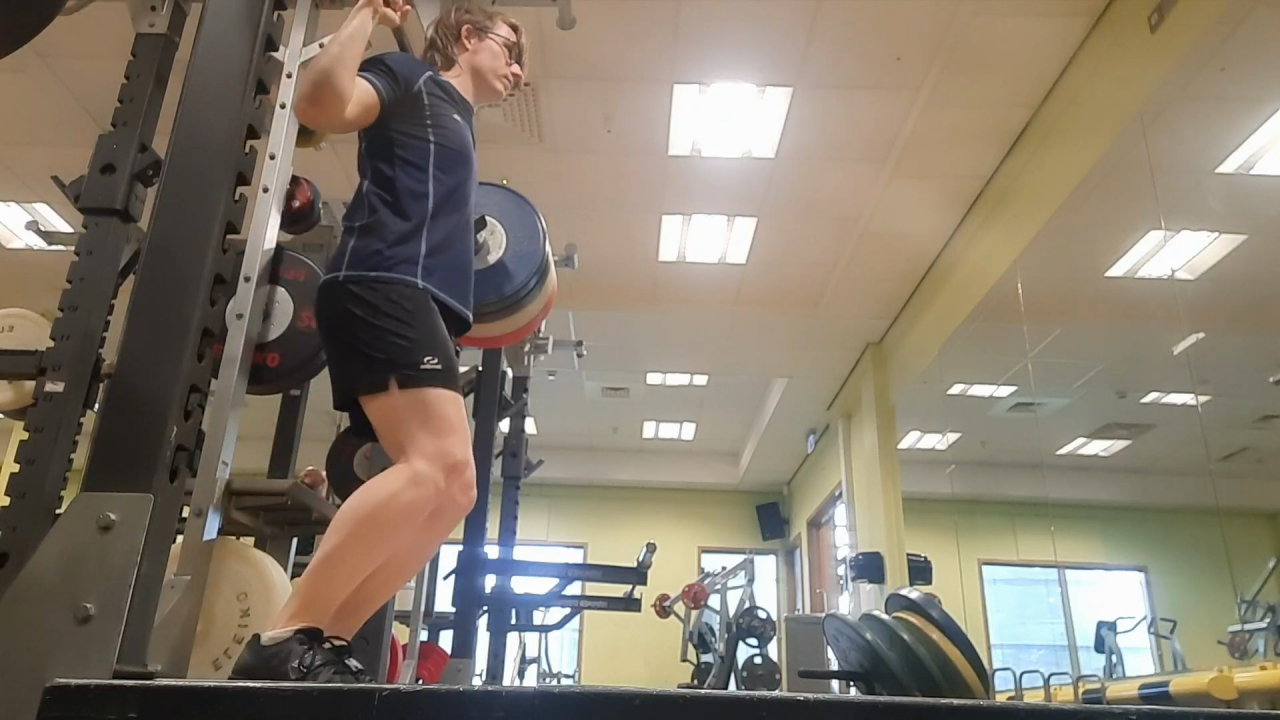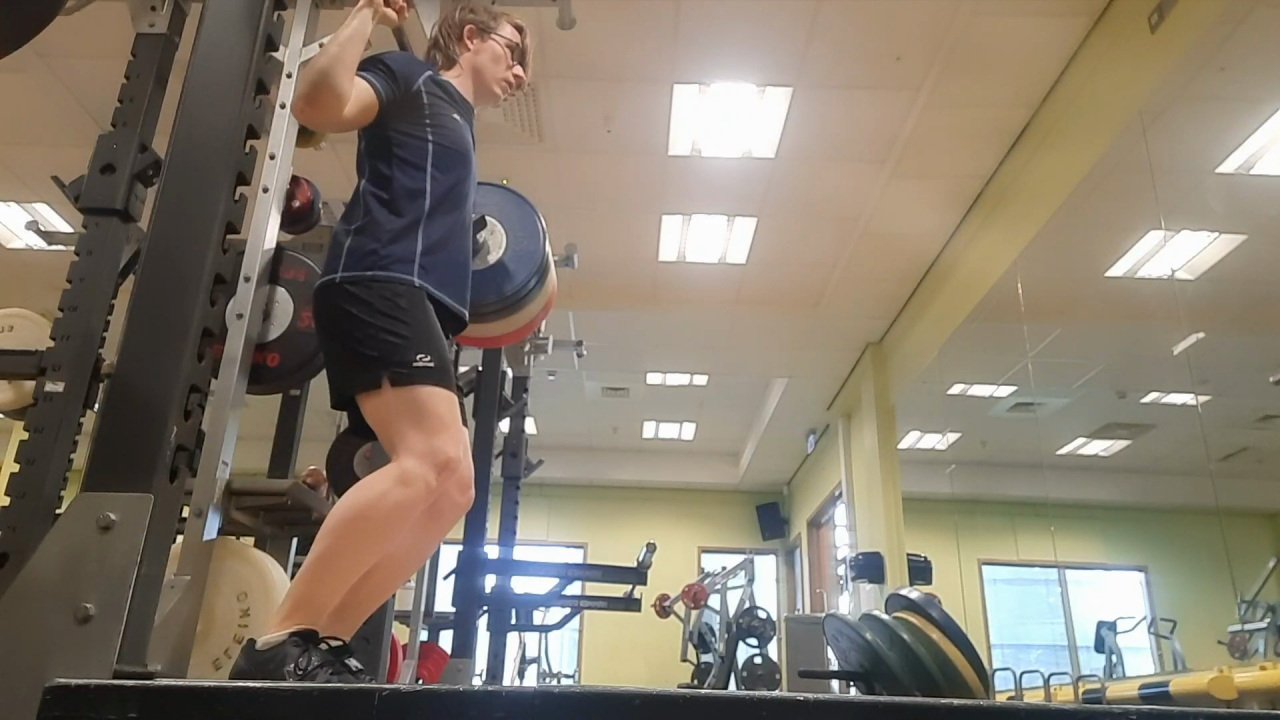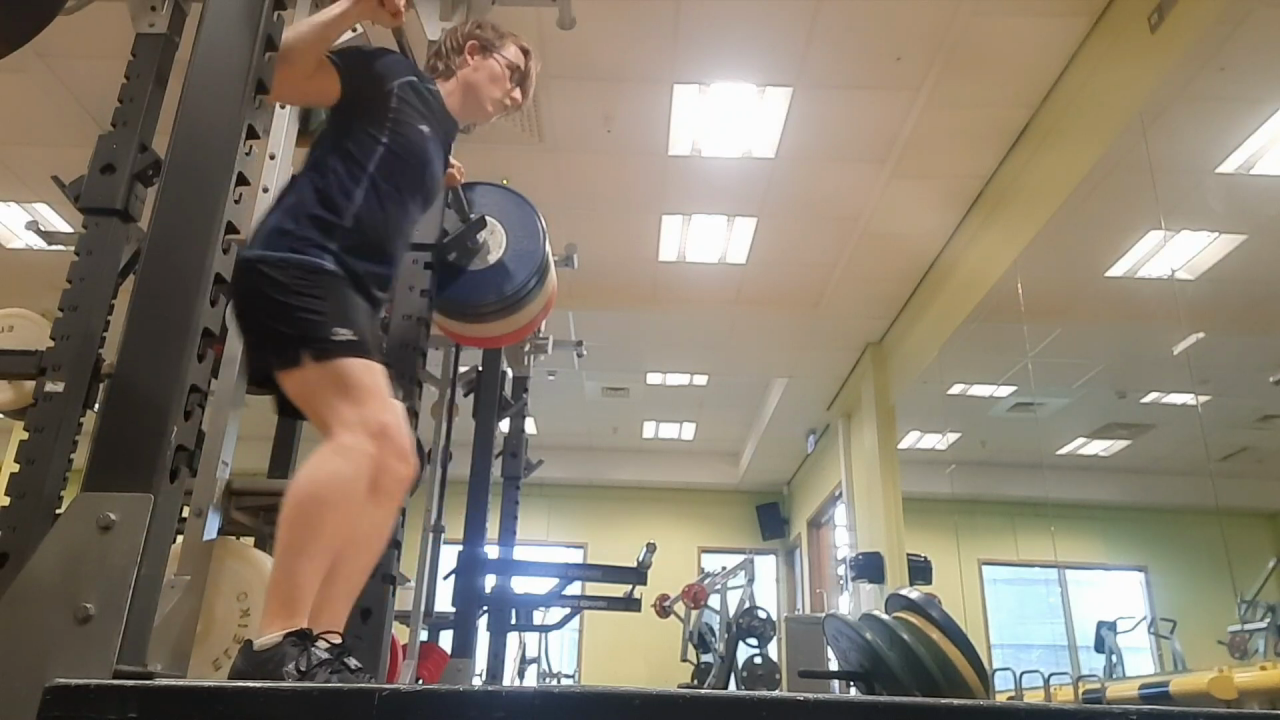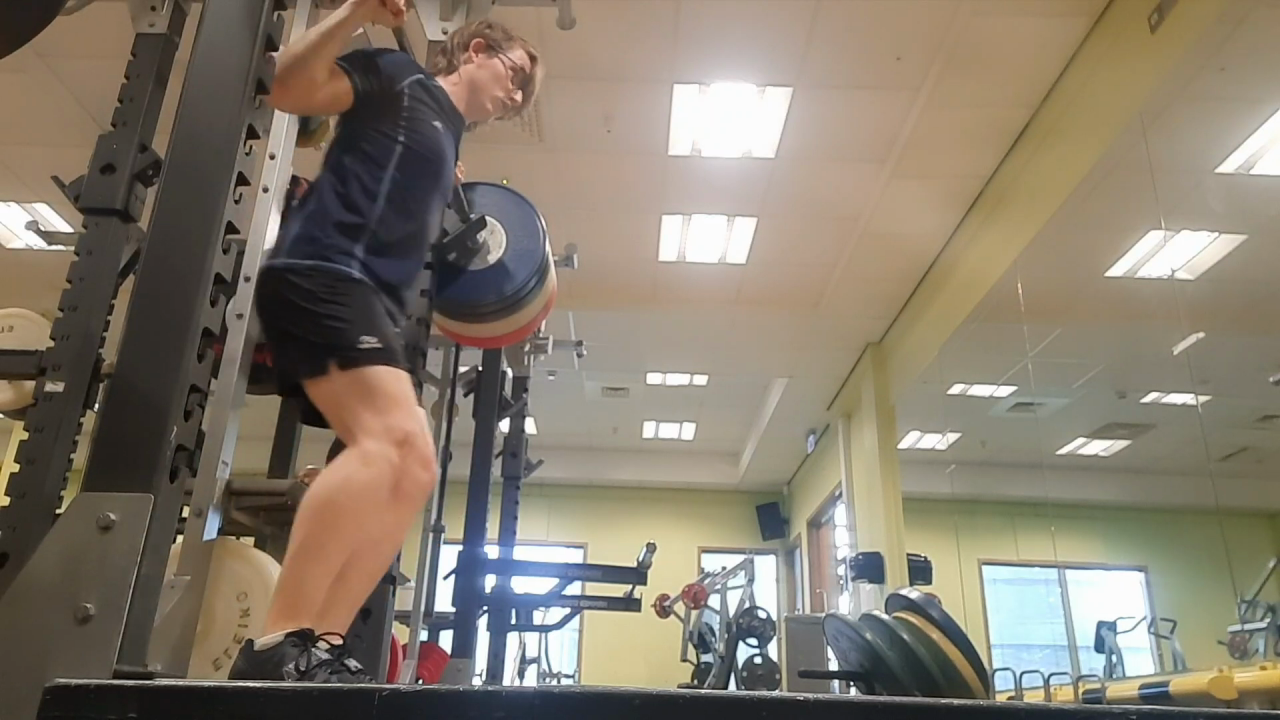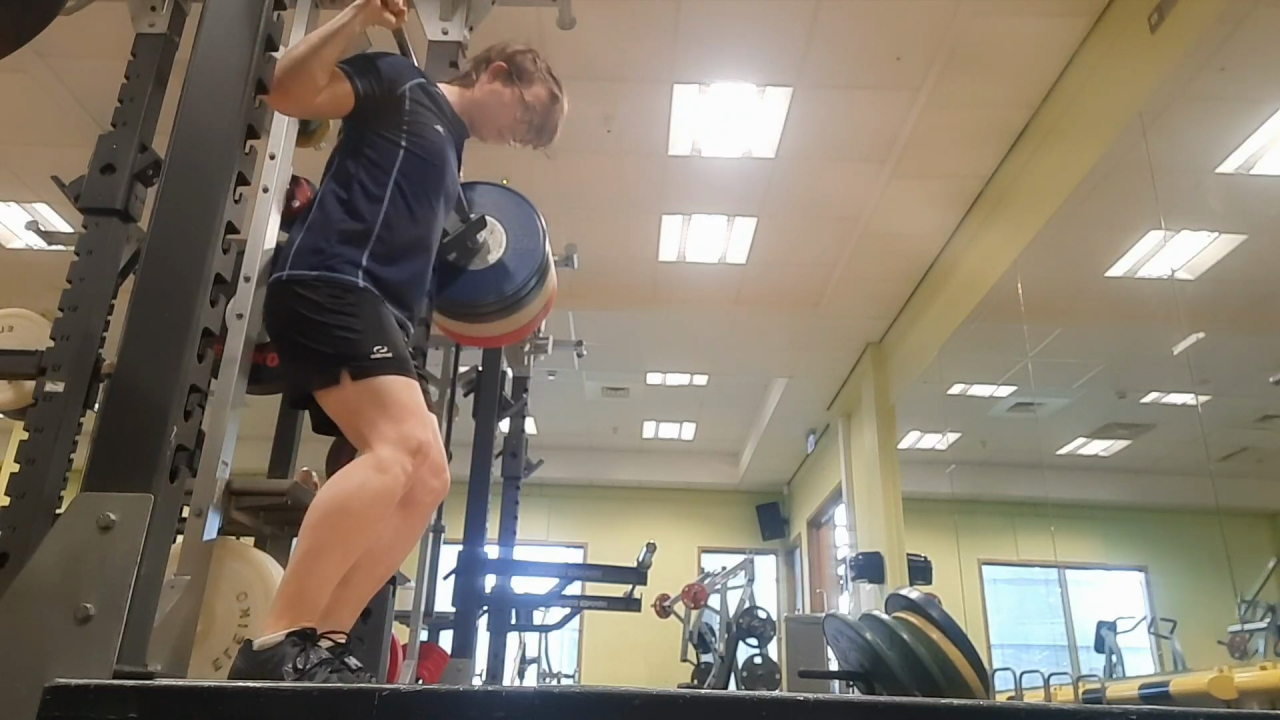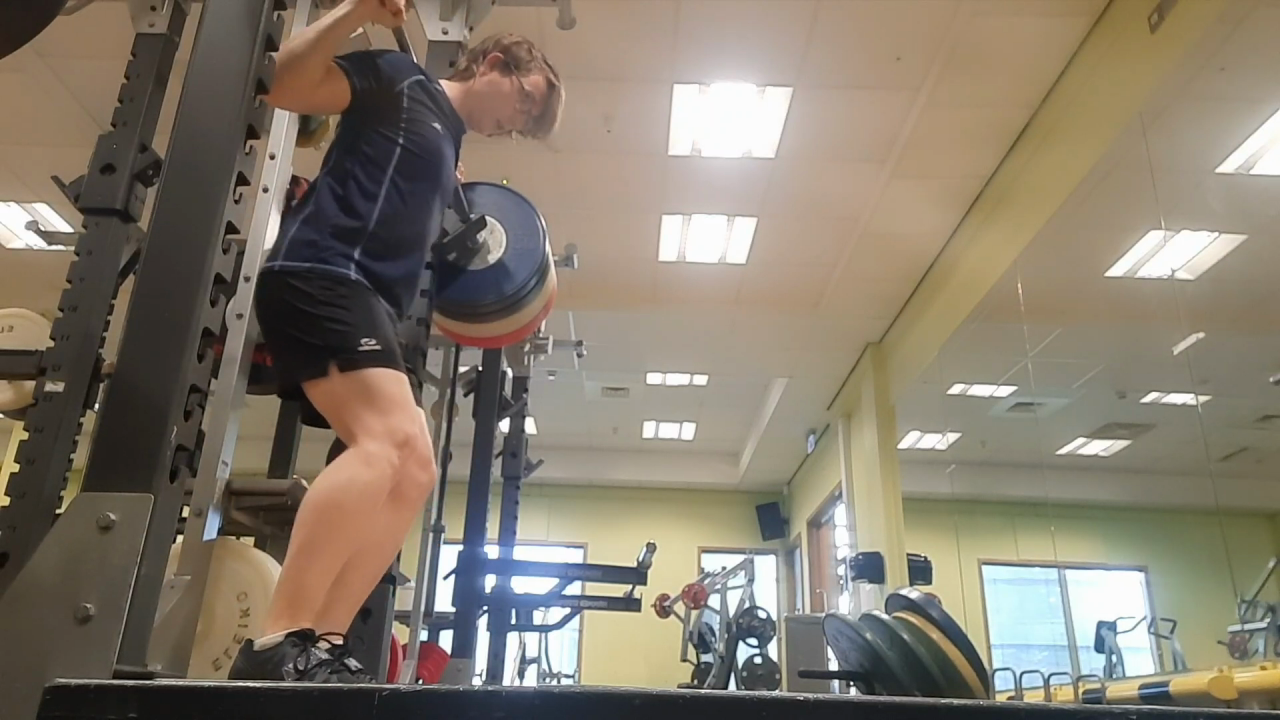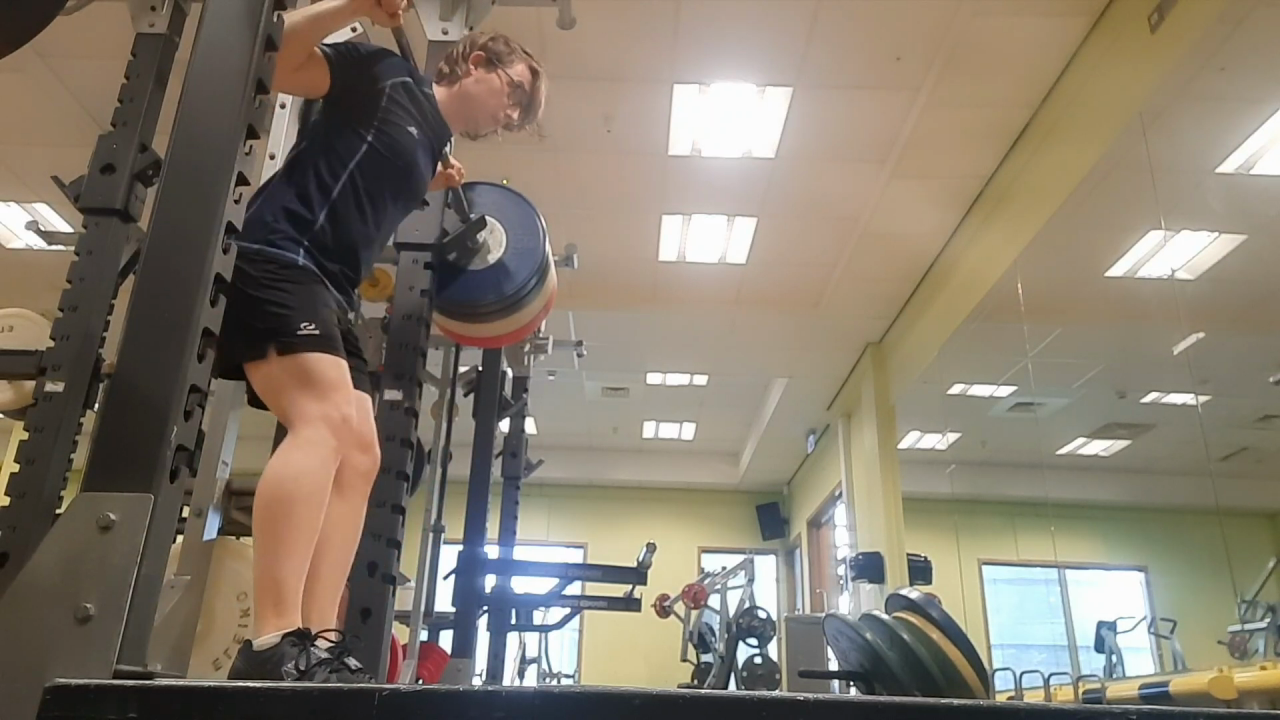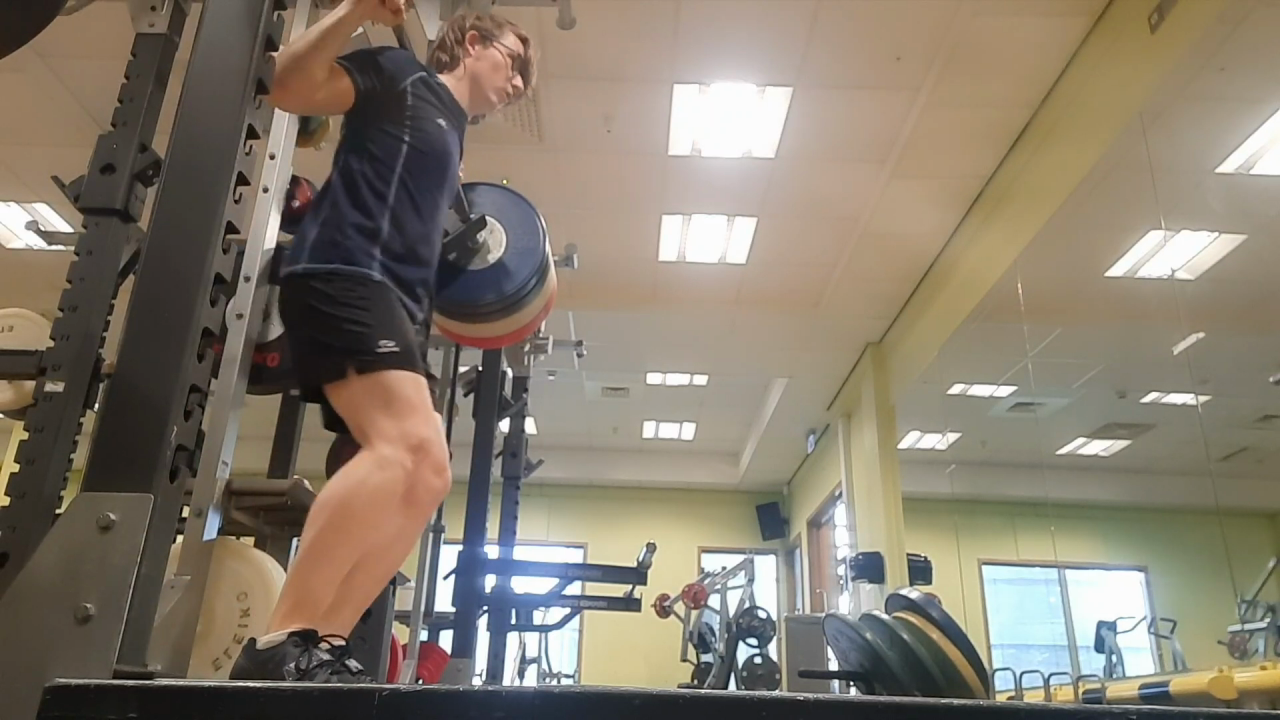
dt=0.4s
person 1, frame 1
left shoulder: (454, 123)
right shoulder: (412, 79)
right elbow: (319, 103)
left hip: (415, 303)
right hip: (384, 288)
left knee: (453, 488)
right knee: (434, 465)
left ankle: (323, 647)
right ankle: (284, 642)
person 1, frame 2
left shoulder: (454, 124)
right shoulder: (410, 78)
right elbow: (318, 102)
left hip: (413, 304)
right hip: (380, 287)
left knee: (451, 486)
right knee: (427, 462)
left ankle: (323, 645)
right ankle: (280, 645)
person 1, frame 3
left shoulder: (437, 140)
right shoulder: (390, 79)
right elbow: (279, 75)
left wrist: (431, 186)
left hip: (341, 288)
right hip: (297, 267)
left knee: (393, 460)
right knee: (366, 435)
left ankle: (318, 645)
right ankle: (275, 645)
person 1, frame 4
left shoulder: (445, 137)
right shoulder: (399, 79)
right elbow: (288, 86)
left wrist: (439, 189)
left hip: (362, 296)
right hip: (320, 276)
left knee: (412, 469)
right knee: (386, 440)
left ankle: (320, 646)
right ankle: (277, 645)
person 1, frame 5
left shoulder: (447, 148)
right shoulder: (401, 83)
right elbow: (288, 89)
left wrist: (452, 208)
left hip: (374, 309)
right hip: (331, 284)
left knee: (426, 475)
right knee: (401, 448)
left ankle: (320, 646)
right ankle: (277, 643)
person 1, frame 6
left shoulder: (446, 143)
right shoulder: (399, 80)
right elbow: (283, 84)
left wrist: (446, 196)
left hip: (363, 297)
right hip: (321, 276)
left knee: (413, 470)
right knee: (390, 441)
left ankle: (320, 646)
right ankle: (278, 643)
person 1, frame 7
left shoulder: (432, 152)
right shoulder: (384, 77)
right elbow: (271, 63)
left wrist: (431, 188)
left hip: (321, 289)
right hip: (275, 261)
left knee: (357, 458)
right knee: (327, 424)
left ankle: (315, 642)
right ankle: (273, 645)
person 1, frame 8
left shoulder: (452, 137)
right shoulder: (402, 77)
right elbow: (289, 87)
left wrist: (449, 195)
left hip: (386, 298)
right hip: (343, 278)
left knee: (427, 473)
right knee: (403, 447)
left ankle: (323, 647)
right ankle: (278, 645)
